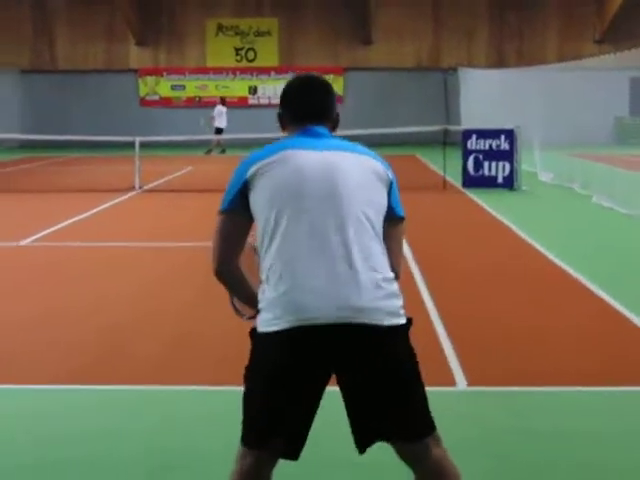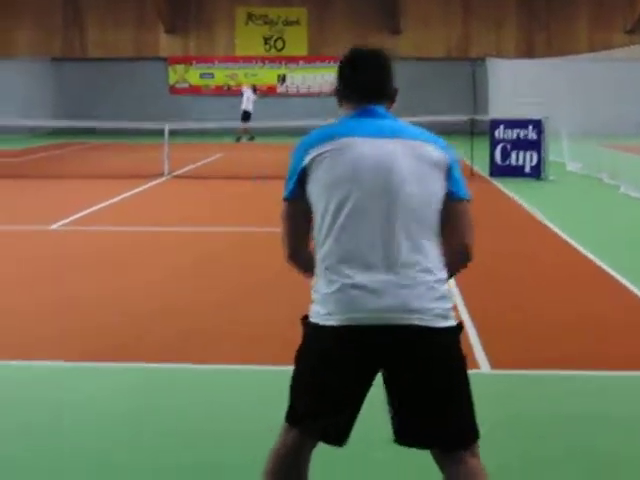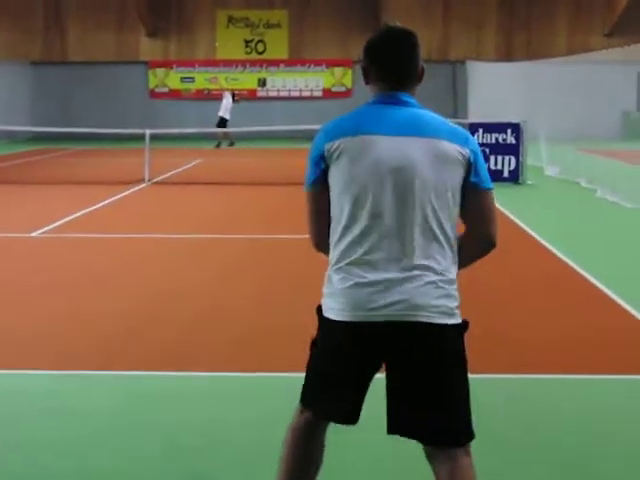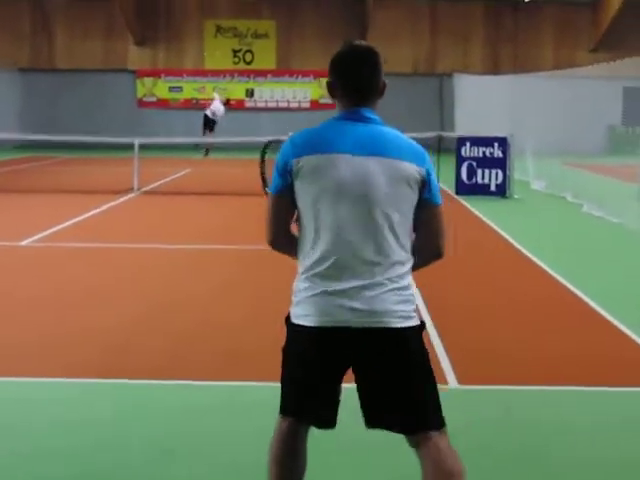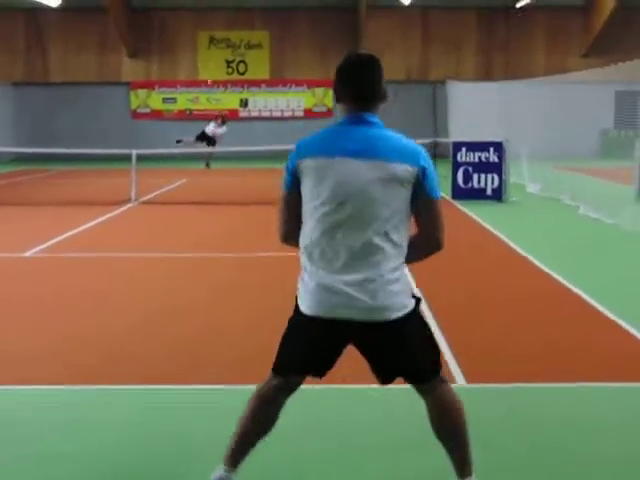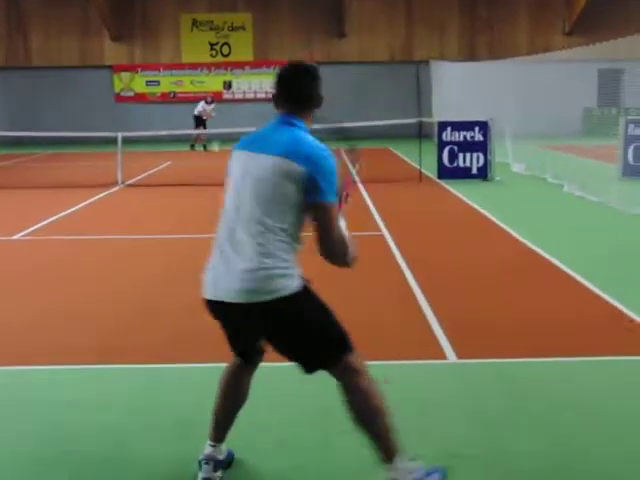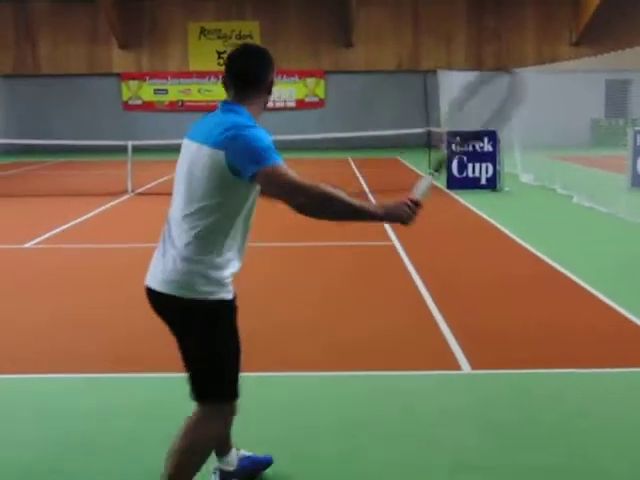
dt=0.3s
person 1, frame 1
left shoulder: (257, 164)
right shoulder: (375, 163)
left elbow: (223, 265)
right elbow: (393, 265)
left wrist: (259, 304)
left hip: (289, 323)
right hip: (377, 318)
person 1, frame 2
left shoulder: (313, 148)
right shoulder: (437, 149)
left elbow: (295, 251)
right elbow: (461, 250)
left hip: (339, 316)
right hip: (426, 317)
left knee: (297, 437)
person 1, frame 3
left shoulder: (332, 137)
right shoulder: (459, 141)
left elbow: (320, 235)
right elbow: (484, 238)
left hip: (348, 308)
right hip: (430, 313)
left knee: (312, 416)
person 1, frame 4
left shoulder: (298, 148)
right shoulder: (414, 156)
left elbow: (277, 238)
right elbow: (433, 249)
left hip: (316, 314)
right hip: (391, 315)
left knee: (293, 422)
right knee: (430, 439)
person 1, frame 5
left shoulder: (305, 152)
right shoulder: (413, 156)
left elbow: (288, 233)
right elbow: (432, 240)
left hip: (320, 301)
right hip: (388, 303)
left knee: (277, 386)
right knee: (436, 386)
person 1, frame 6
left shoulder: (245, 145)
right shoulder: (314, 155)
right elbow: (333, 246)
right wrist: (345, 254)
left hip: (219, 287)
right hip: (273, 288)
left knee: (245, 358)
right knee: (351, 370)
person 1, frame 7
left shoulder: (204, 126)
right shoulder: (243, 135)
left elbow: (255, 186)
right elbow: (299, 196)
left wrist: (334, 198)
right wrist: (383, 213)
left hip: (168, 280)
right hip: (196, 288)
left knee: (216, 384)
right knee: (217, 404)
